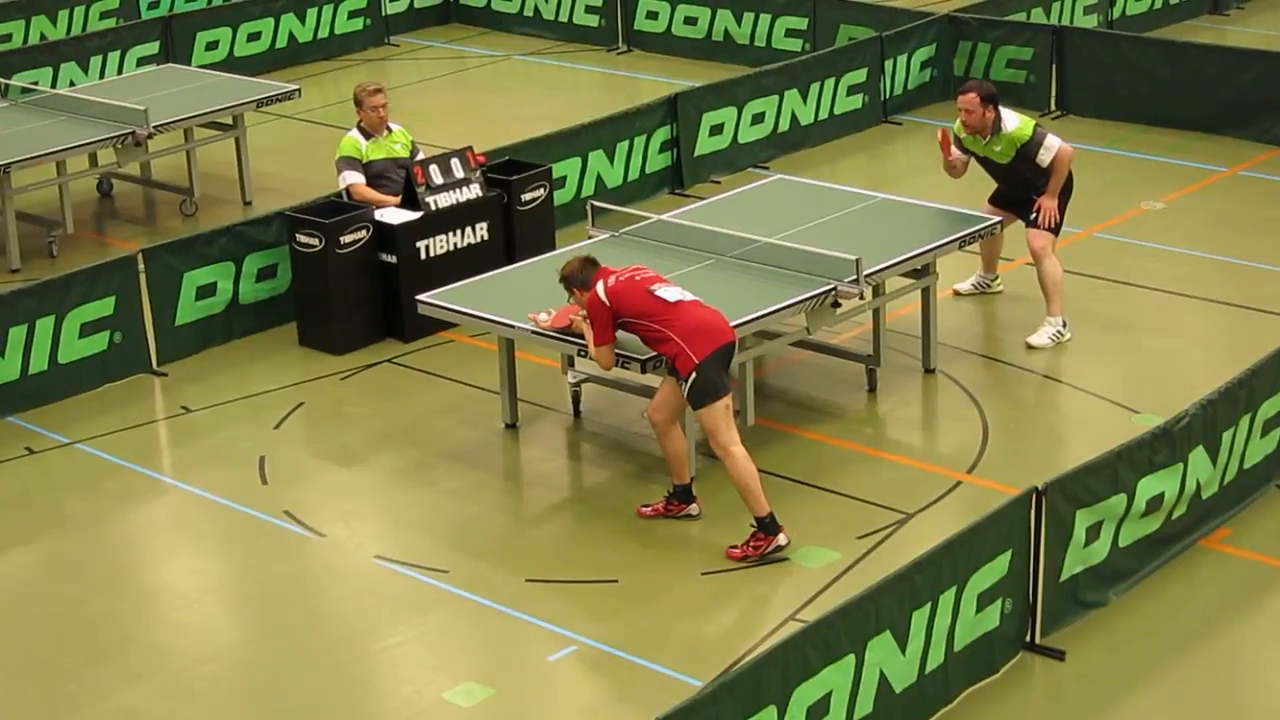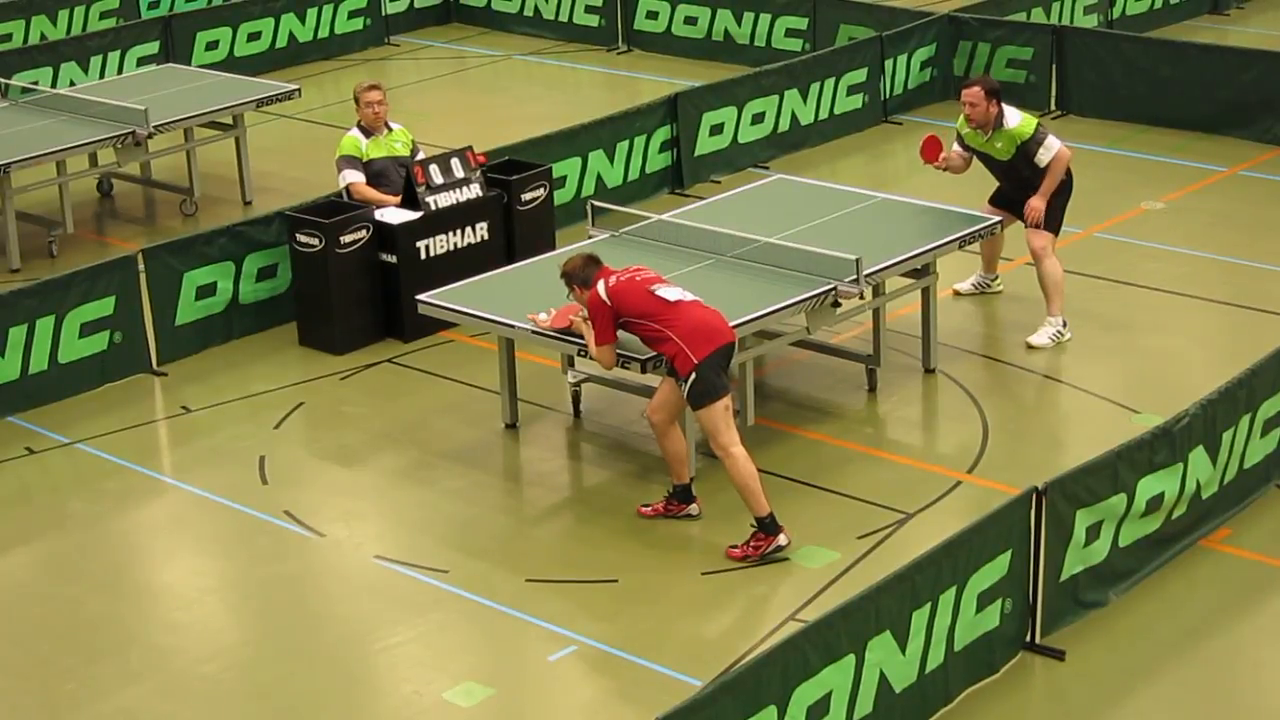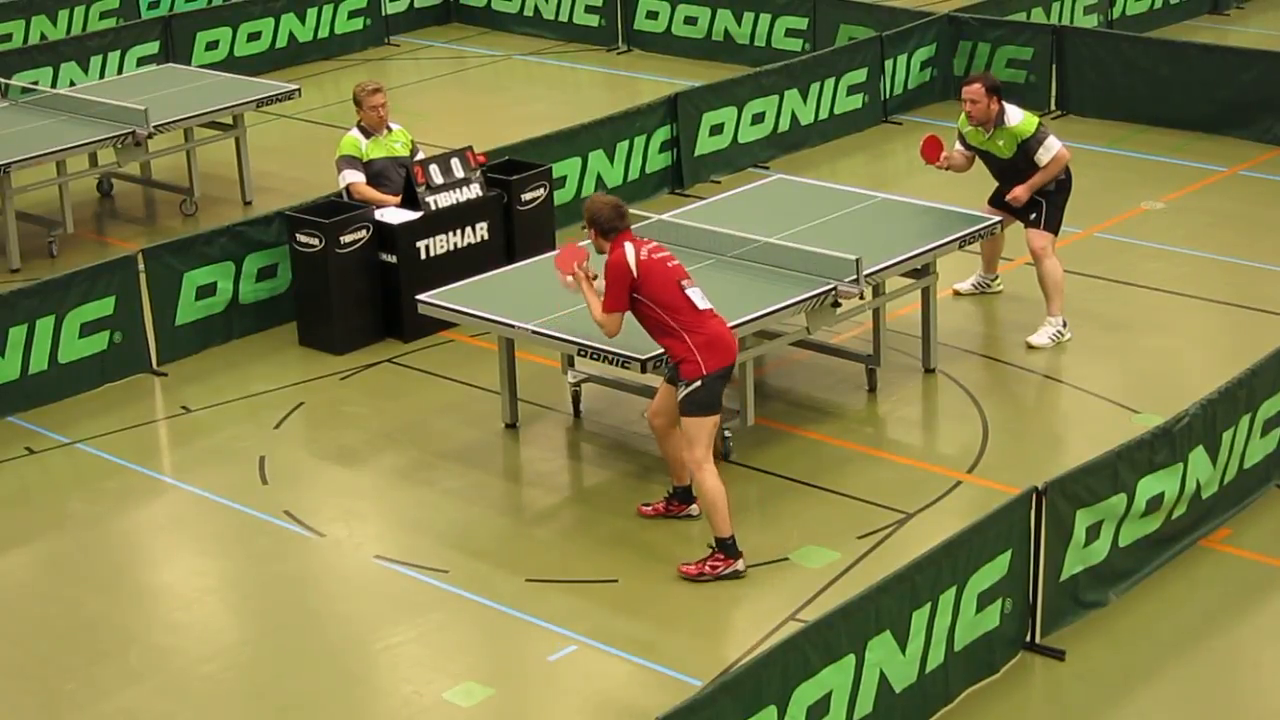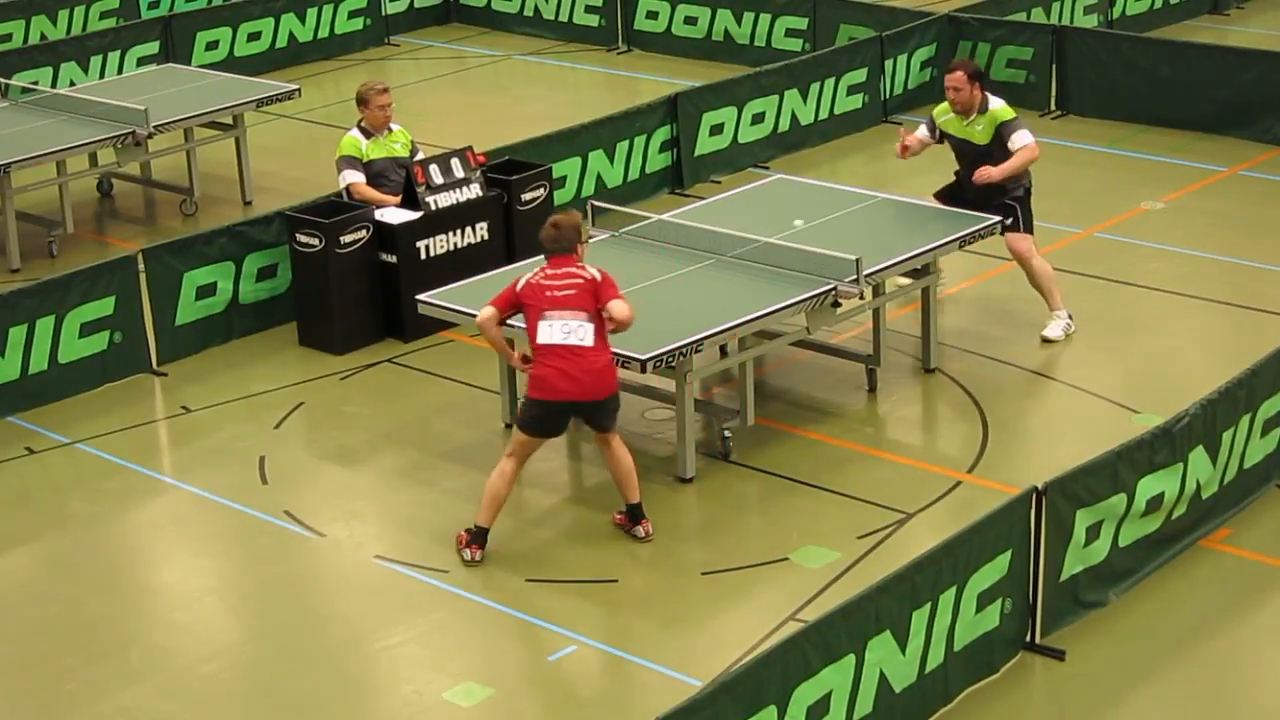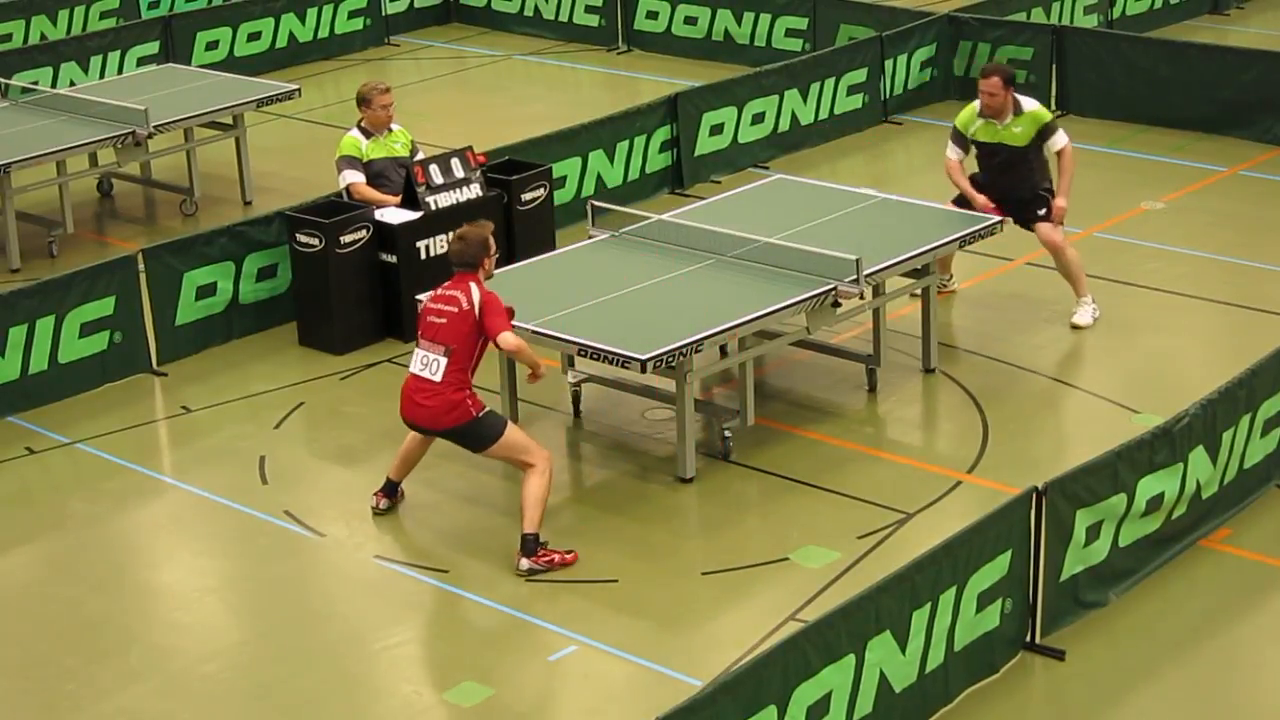
dt=1s
person 1, frame 1
left shoulder: (597, 298)
right shoulder: (633, 272)
left elbow: (606, 361)
left wrist: (585, 328)
left hip: (698, 346)
right hip: (715, 329)
left knee: (725, 444)
right knee: (660, 416)
left ankle: (770, 531)
right ankle: (683, 499)
person 1, frame 2
left shoulder: (598, 296)
right shoulder: (632, 273)
left elbow: (607, 361)
left wrist: (585, 330)
right wrist: (574, 324)
left hip: (699, 346)
right hip: (715, 330)
left knee: (726, 445)
right knee: (659, 416)
left ankle: (770, 531)
right ankle: (683, 499)
person 1, frame 3
left shoulder: (619, 261)
right shoulder: (642, 246)
left elbow: (610, 327)
left wrist: (586, 287)
right wrist: (592, 277)
left hip: (704, 355)
right hip: (709, 343)
left knee: (696, 458)
right knee: (659, 418)
left ankle: (728, 553)
right ankle: (682, 499)
person 1, frame 4
left shoulder: (527, 281)
right shoulder: (594, 276)
left elbow: (484, 321)
right elbow: (623, 315)
left wrist: (509, 353)
right wrist: (612, 328)
left hip: (548, 385)
right hip: (597, 381)
left knee: (513, 458)
right knee: (608, 438)
left ankle: (476, 539)
right ankle: (637, 517)
person 1, frame 5
left shoulder: (434, 296)
right shoulder: (484, 297)
right elbow: (509, 343)
right wrist: (537, 364)
left hip: (411, 402)
right hip: (452, 409)
left knee: (424, 429)
right knee: (539, 461)
left ankle: (386, 493)
right ankle: (530, 551)
person 2, frame 1
left shoulder: (1017, 130)
right shoulder: (963, 130)
left elbow: (1064, 152)
right elbow: (959, 170)
left wrist: (1051, 196)
right wrist: (950, 162)
left hip: (1047, 186)
right hip: (1014, 184)
left knee: (1039, 246)
left ankle: (1057, 323)
right ankle: (988, 278)
person 2, frame 2
left shoulder: (1019, 128)
right shoulder: (966, 125)
left elbow: (1063, 156)
right elbow: (962, 161)
left wrist: (1041, 198)
right wrist: (947, 162)
left hip: (1049, 185)
right hip: (1015, 184)
left knee: (1040, 247)
left ankle: (1057, 323)
right ankle: (988, 278)
person 2, frame 3
left shoulder: (1020, 126)
right shoulder: (967, 124)
left elbow: (1061, 156)
right elbow: (965, 159)
left wrist: (1028, 188)
right wrist: (949, 160)
left hip: (1048, 184)
right hip: (1014, 183)
left knee: (1039, 247)
left ankle: (1057, 323)
right ankle: (988, 278)
person 2, frame 4
left shoulder: (998, 114)
right shoulder: (943, 113)
left elbow: (1030, 149)
right elbow: (920, 140)
left wrist: (1000, 171)
right wrist: (908, 146)
left hip: (1008, 192)
right hip: (968, 187)
left knee: (1023, 252)
left ankle: (1060, 316)
person 2, frame 5
left shoulder: (1035, 114)
right shoulder: (968, 117)
left elbow: (1065, 150)
right elbow: (952, 162)
left wrist: (1061, 195)
right wrist: (973, 195)
left hip: (1033, 189)
right hip: (991, 188)
left knee: (1054, 241)
left ankle: (1086, 302)
right ankle: (943, 279)
